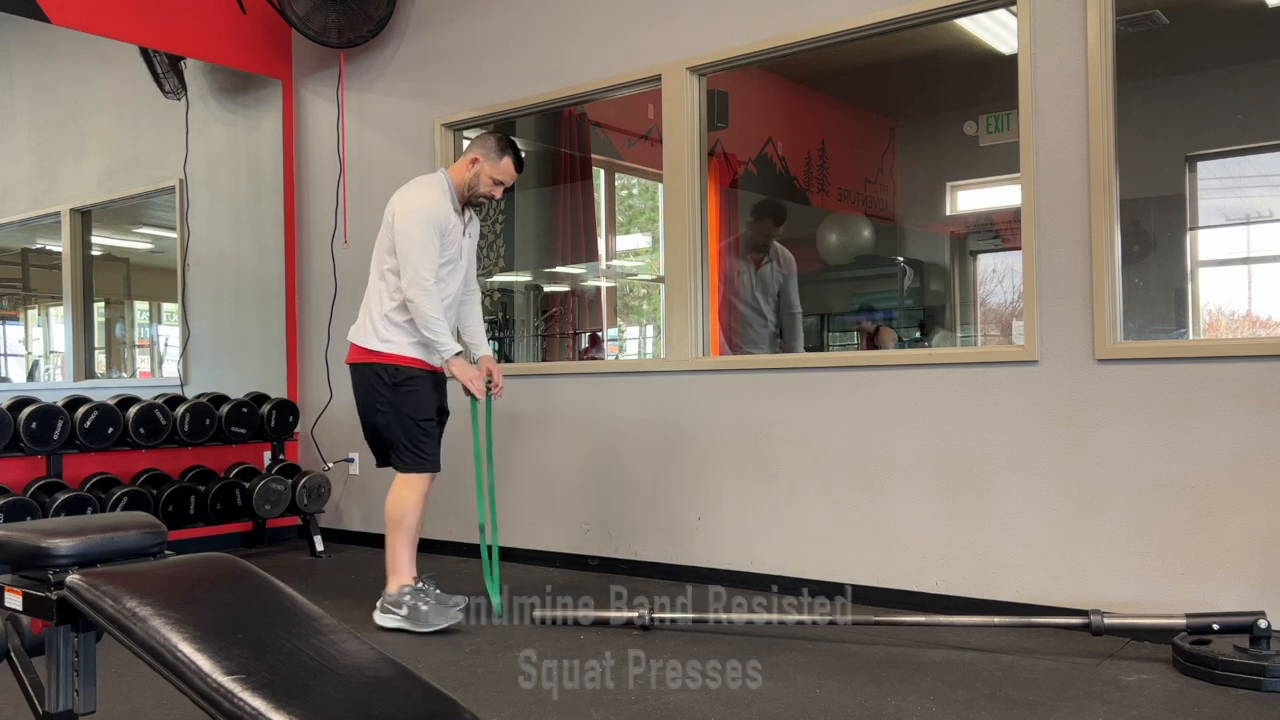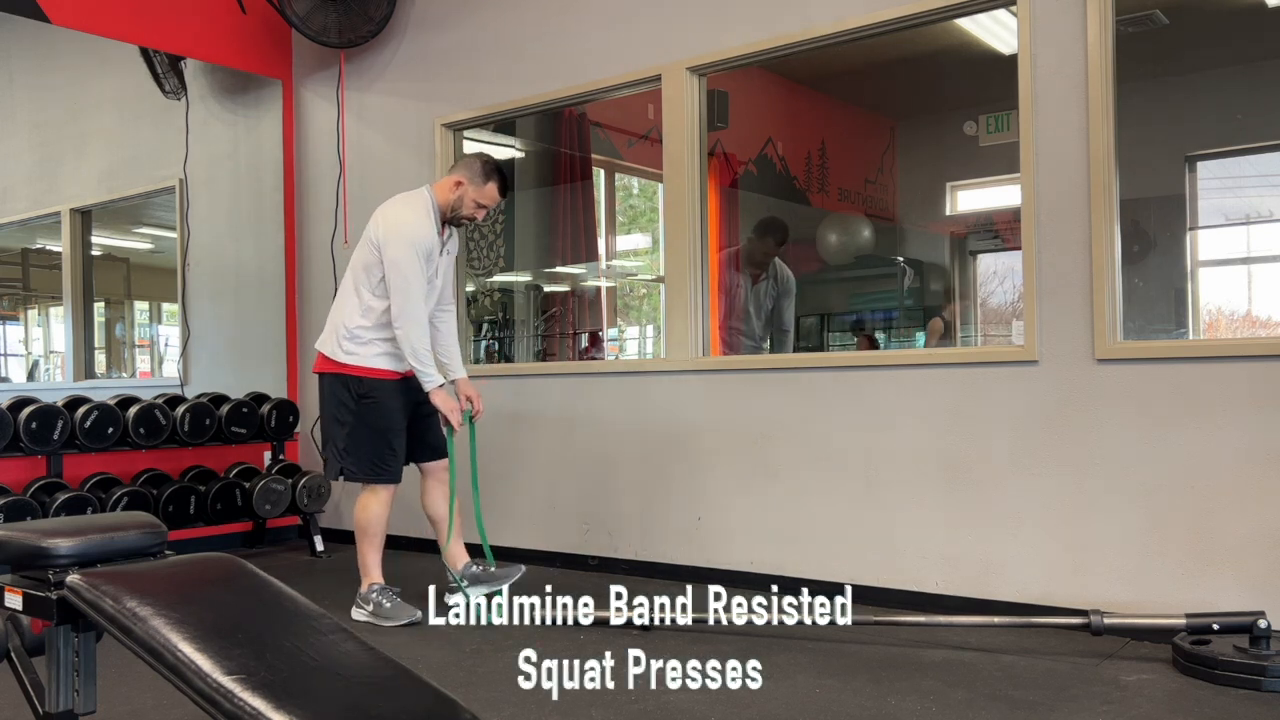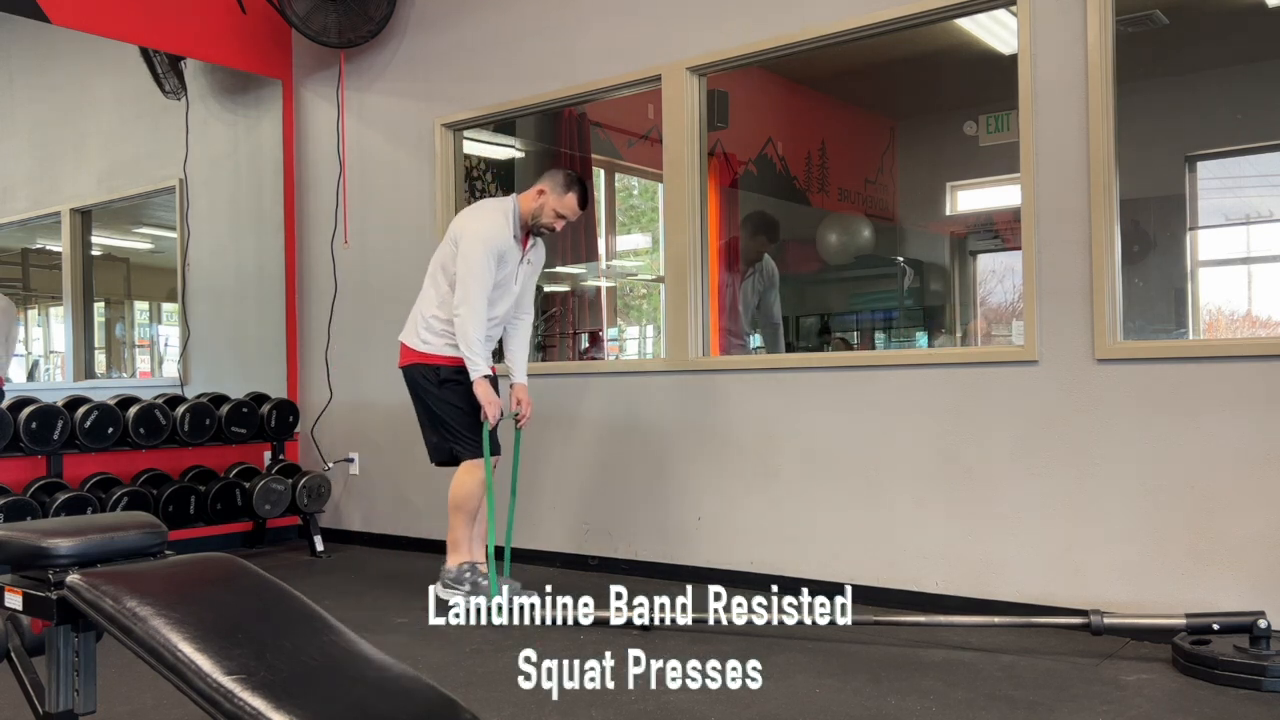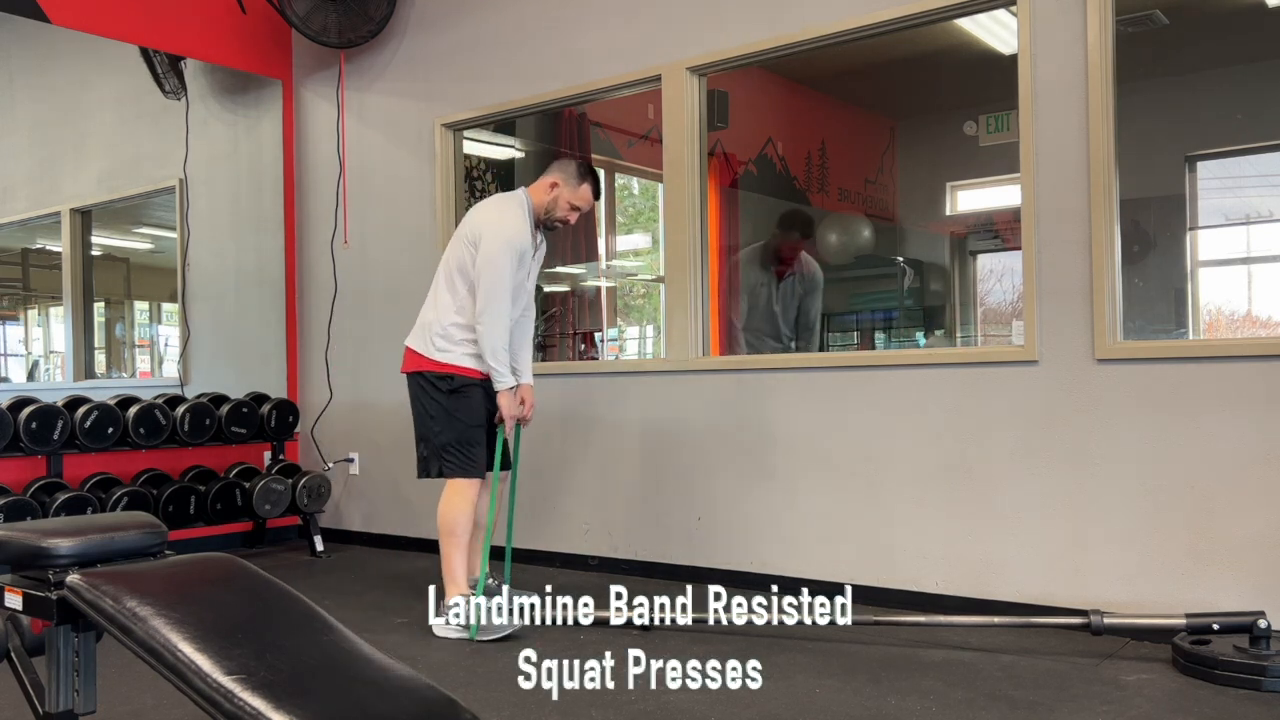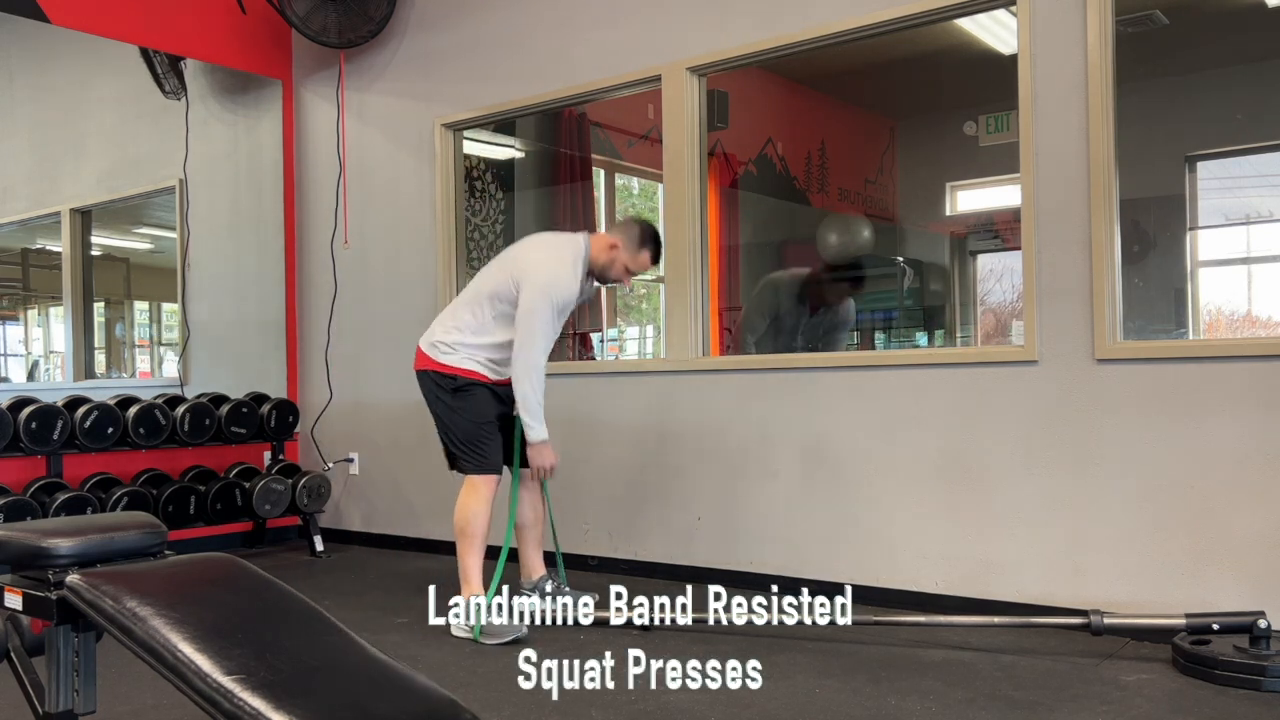
dt=1s
person 1, frame 1
left shoulder: (467, 219)
right shoulder: (422, 201)
left elbow: (465, 292)
right elbow: (418, 289)
left wrist: (482, 351)
right wrist: (454, 355)
left hip: (418, 358)
right hip: (389, 354)
left knee: (415, 468)
right knee: (416, 468)
left ankle: (402, 584)
right ankle: (399, 595)
person 1, frame 2
left shoulder: (447, 232)
right shoulder: (407, 222)
left elbow: (442, 310)
right elbow: (406, 315)
left wrist: (459, 376)
right wrist: (435, 386)
left hip: (399, 366)
right hip: (359, 364)
left knee: (436, 464)
right knee: (381, 478)
left ankle: (460, 572)
right ankle: (371, 593)
person 1, frame 3
left shoulder: (536, 249)
right shoulder: (485, 225)
left elbow: (519, 318)
right elbow: (468, 307)
left wrist: (519, 380)
right wrist: (481, 378)
left hip: (471, 361)
right hip: (434, 353)
left knee: (481, 460)
right knee: (477, 456)
left ankle: (476, 572)
right ankle: (456, 569)
person 1, frame 4
left shoulder: (536, 237)
right shoulder: (503, 222)
left elbow: (520, 312)
right elbow: (490, 314)
left wrist: (523, 379)
right wrist: (504, 386)
left hip: (473, 365)
right hip: (442, 361)
left knee: (487, 473)
right knee: (465, 476)
left ankle: (477, 581)
right ankle: (455, 605)
person 1, frame 5
left shoulder: (583, 271)
right shoulder: (553, 271)
right elbow: (527, 357)
left wrist: (533, 406)
right wrist: (538, 436)
left hip: (494, 368)
right hip: (451, 363)
left knee: (528, 473)
right knee: (484, 475)
left ankle: (536, 582)
right ankle: (471, 605)
